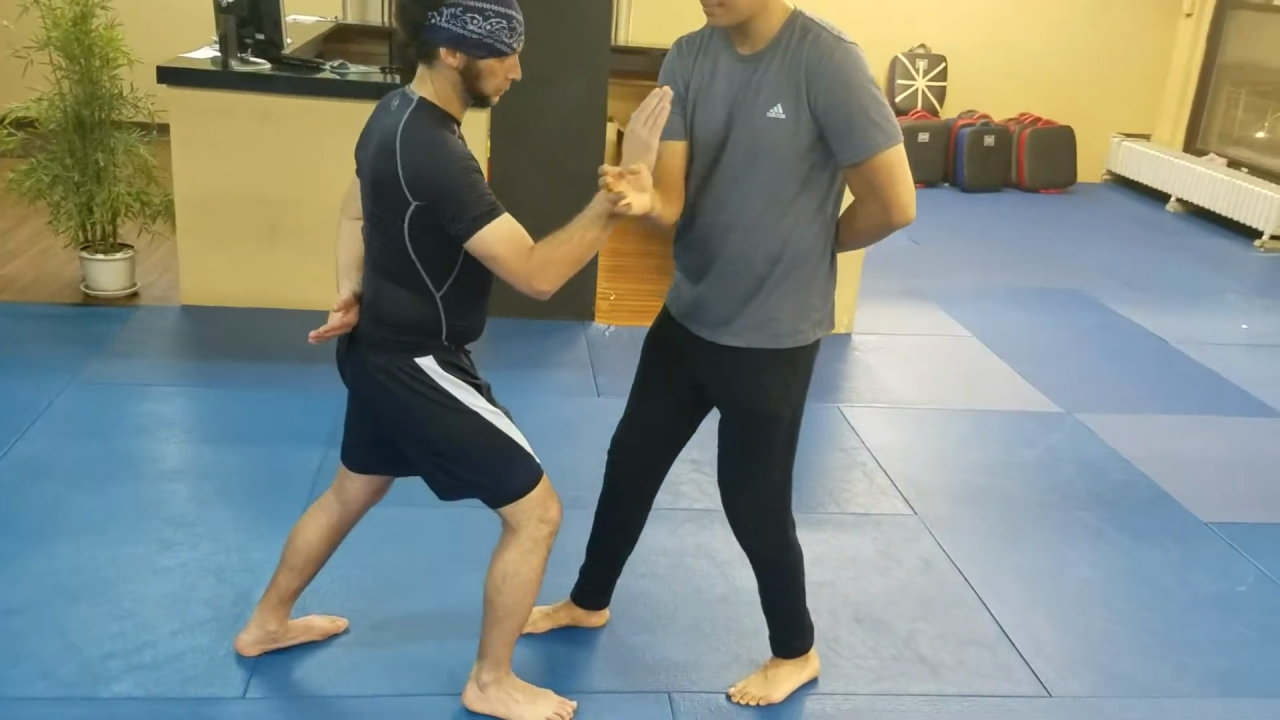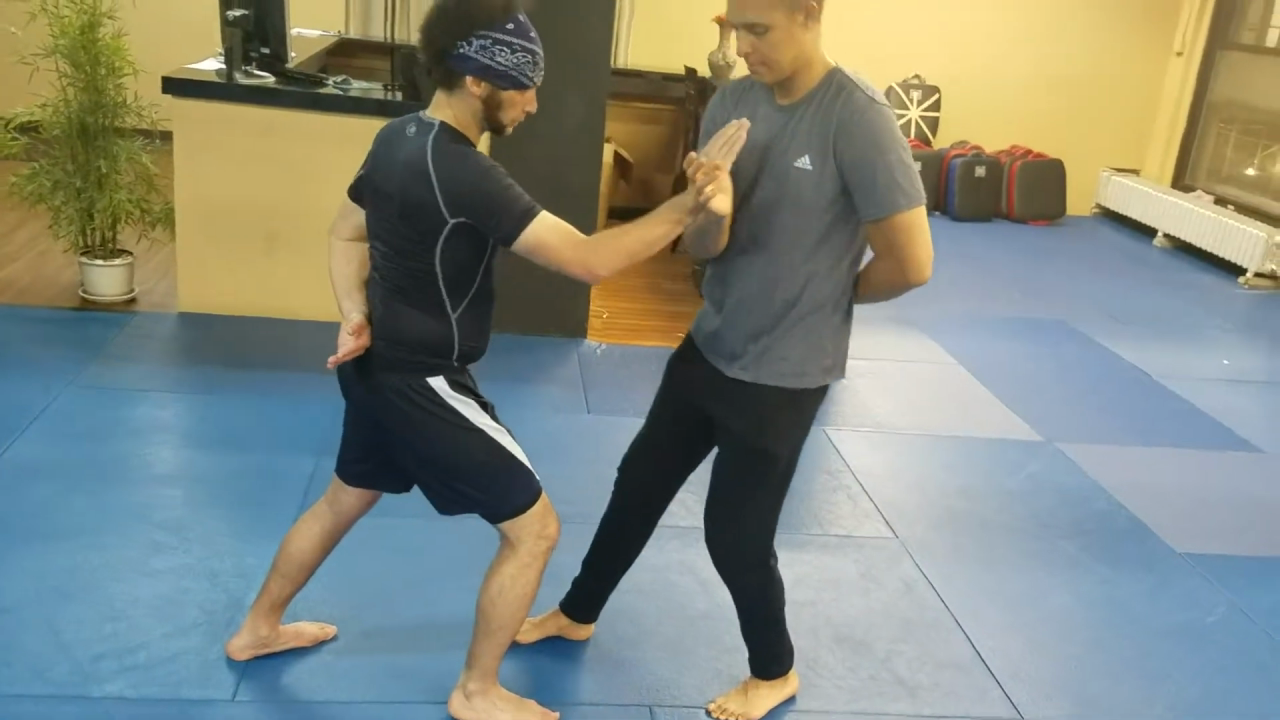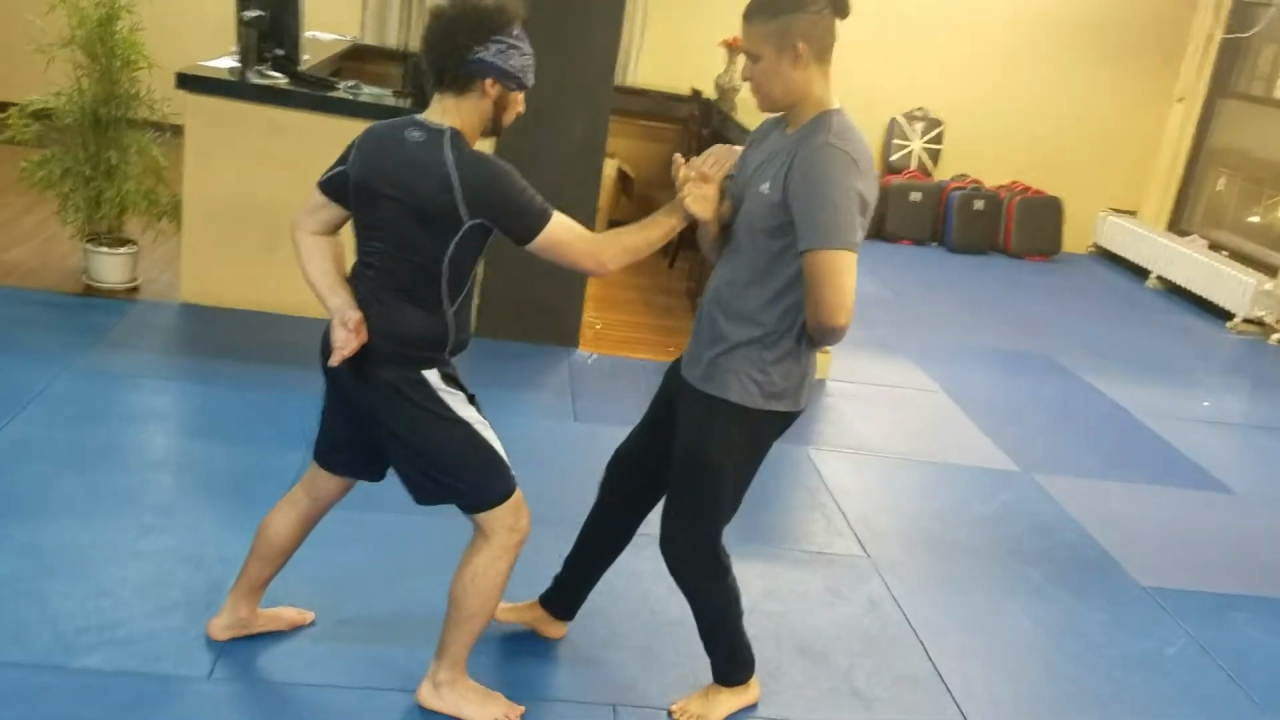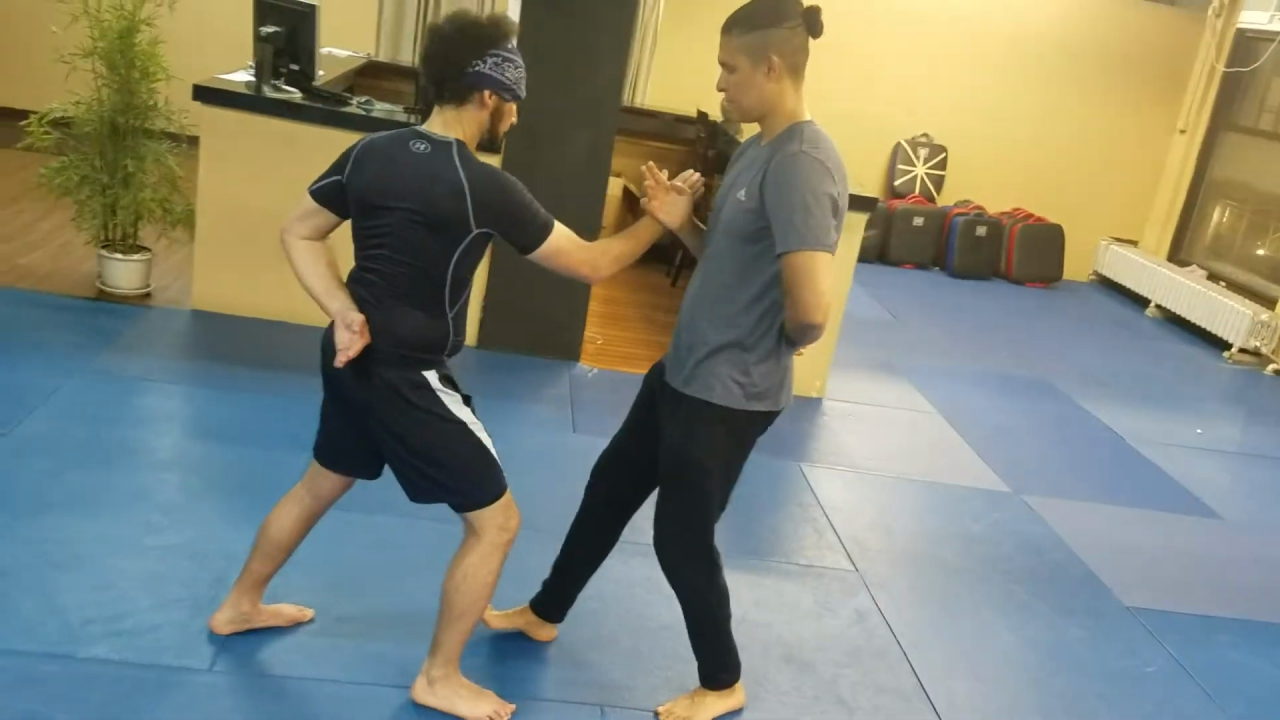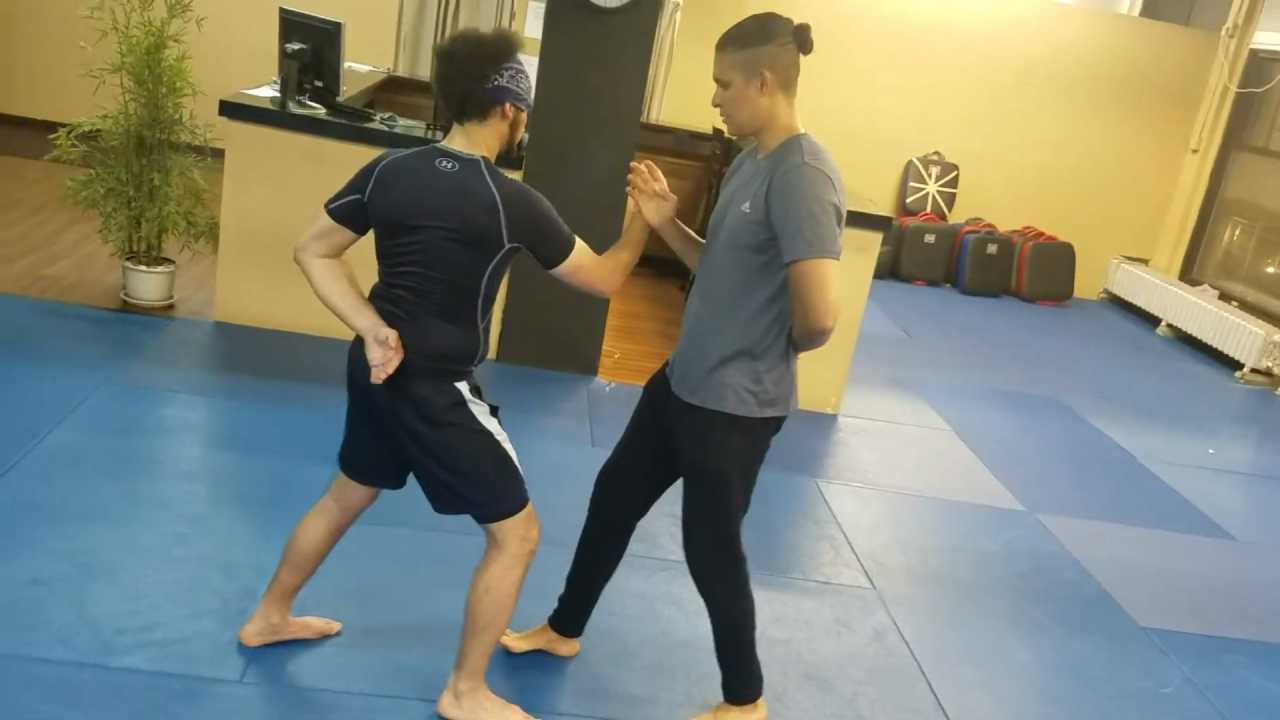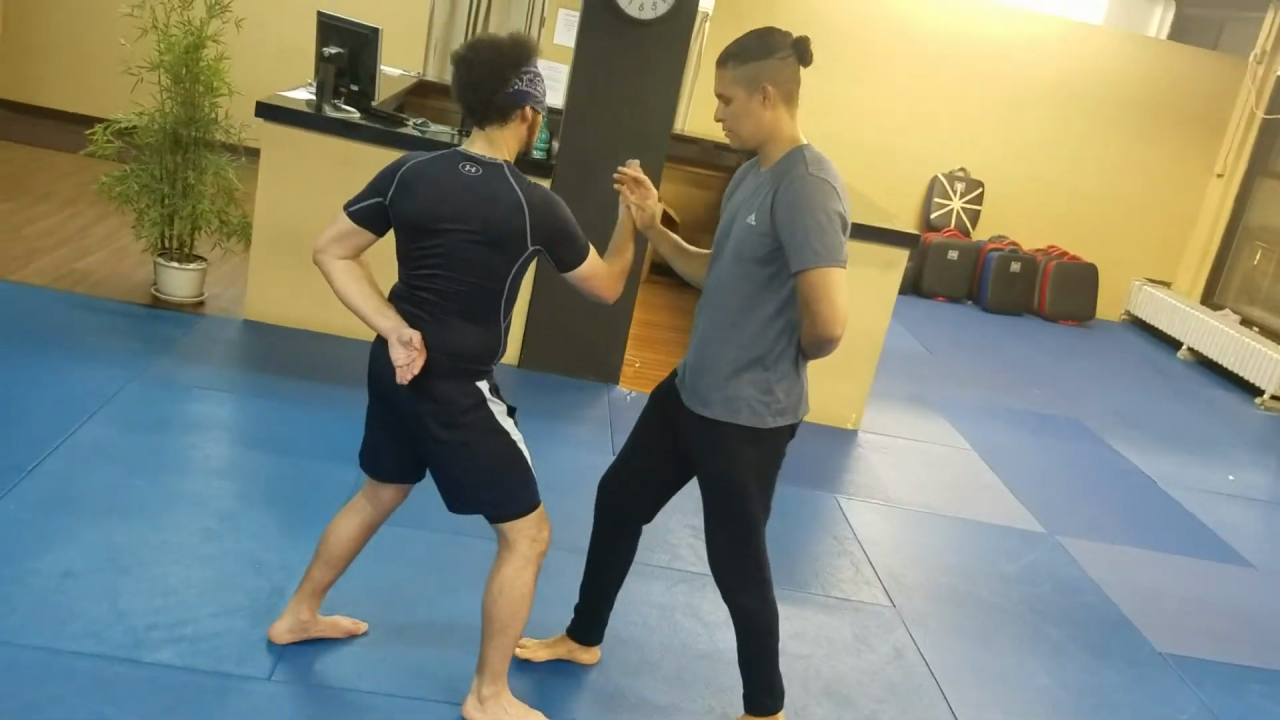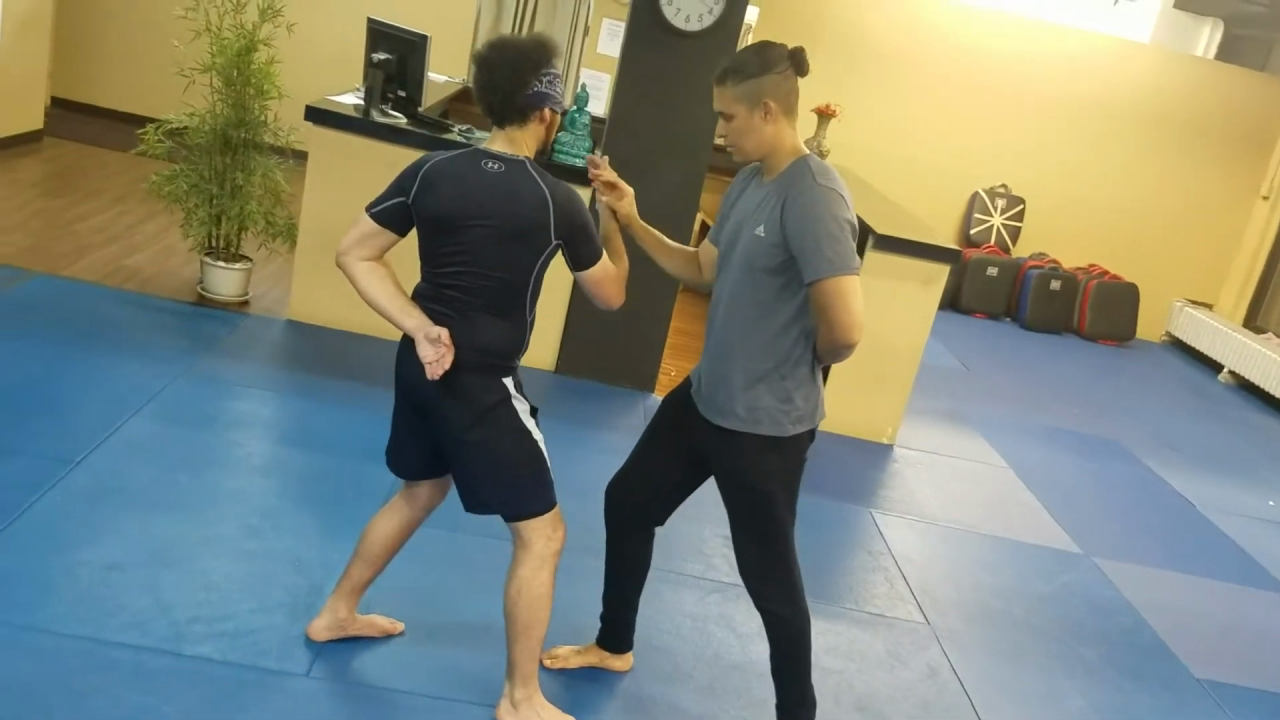
dt=0.5s
person 1, frame 1
left shoulder: (826, 61)
right shoulder: (688, 58)
left elbow: (893, 205)
right elbow: (672, 199)
left wrist: (805, 247)
right wrist: (645, 200)
left hip: (772, 334)
right hip: (688, 315)
left knee: (753, 502)
right knee: (630, 460)
left ankle: (795, 652)
right ankle: (588, 601)
person 1, frame 2
left shoulder: (858, 120)
right shoulder: (731, 103)
left elbow: (911, 264)
right elbow: (704, 247)
left wrist: (826, 293)
right wrist: (710, 214)
left hip: (782, 372)
right hip: (708, 347)
left knee: (735, 534)
right knee: (640, 481)
right ankle: (577, 613)
person 1, frame 3
left shoulder: (830, 156)
right shoulder: (770, 135)
left elbow: (832, 311)
left wrist: (802, 339)
right wrist: (702, 215)
left hip: (750, 388)
right hip: (703, 364)
left knee: (688, 536)
right knee: (624, 482)
right ankle: (554, 609)
person 1, frame 4
left shoulder: (802, 164)
right shoulder: (755, 148)
left elbow: (810, 309)
left wrist: (776, 343)
right wrist: (679, 222)
left hip: (729, 391)
right hip: (684, 369)
left knee: (681, 538)
right knee: (609, 486)
right ankle: (545, 612)
person 1, frame 5
left shoulder: (802, 175)
right shoulder: (748, 162)
left elbow: (819, 315)
left wrist: (772, 348)
right wrist: (667, 223)
left hip: (736, 403)
right hip: (684, 380)
left knee: (711, 549)
right knee: (614, 496)
right ankle: (563, 629)
person 1, frame 6
left shoulder: (807, 186)
right shoulder: (750, 173)
left elbow: (827, 323)
left wrist: (782, 357)
right wrist: (652, 227)
left hip: (749, 414)
right hip: (692, 389)
left knee: (737, 562)
right knee: (618, 498)
right ankle: (582, 638)
person 1, frame 7
left shoulder: (814, 196)
right shoulder: (747, 182)
left elbow: (844, 329)
right elbow: (702, 270)
left wrist: (795, 363)
right wrist: (631, 221)
left hip: (765, 422)
right hip: (705, 398)
left knee: (768, 572)
right knee: (627, 501)
right ankle: (614, 645)
person 2, frame 1
left shoulder: (395, 114)
right shoulder: (433, 154)
left elbow: (357, 213)
right elbow: (536, 274)
left wrist: (350, 296)
right wrist: (619, 188)
left hip: (376, 350)
right hip: (418, 365)
left knee: (353, 489)
right knee: (535, 512)
left ankle: (266, 623)
person 2, frame 2
left shoulder: (396, 139)
right shoulder: (464, 175)
left elbow: (347, 235)
right elbow: (590, 260)
left wrist: (355, 317)
right wrist: (691, 201)
left hip: (378, 367)
right hip: (424, 385)
left knee: (344, 499)
right knee: (534, 528)
left ankle: (257, 628)
person 2, frame 3
left shoulder: (375, 141)
right shoulder: (478, 179)
left elbow: (311, 229)
right elbow: (595, 256)
left wrist: (344, 311)
right wrist: (681, 209)
left hip: (356, 358)
right hip: (409, 376)
left knee: (320, 485)
right knee: (505, 521)
left ankle: (236, 610)
person 2, frame 4
left shoulder: (369, 152)
right shoulder: (484, 188)
left elbow: (299, 233)
right elbow: (589, 264)
left wrist: (344, 312)
right wrist: (659, 219)
left hip: (352, 358)
right hip: (408, 375)
left knee: (320, 483)
right knee: (496, 521)
left ankle: (239, 605)
person 2, frame 5
left shoulder: (387, 171)
right shoulder: (512, 203)
left elbow: (313, 252)
right elbow: (603, 279)
left wrist: (372, 329)
right wrist: (644, 219)
left hip: (377, 367)
right hip: (435, 388)
left knee: (347, 494)
right knee: (515, 533)
left ankle: (269, 617)
person 2, frame 6
left shoulder: (408, 172)
right shoulder: (534, 206)
left elbow: (332, 253)
right elbow: (607, 286)
left wrist: (394, 330)
right wrist: (630, 219)
left hip: (396, 366)
right hip: (457, 386)
left knee: (378, 494)
right knee: (526, 534)
left ankle: (298, 615)
person 2, frame 7
left shoulder: (429, 172)
right shoulder: (557, 201)
left elbow: (355, 255)
right elbow: (610, 295)
left wrist: (421, 327)
right wrist: (610, 217)
left hip: (422, 362)
right hip: (482, 382)
left knee: (420, 493)
right knee: (541, 534)
left ankle: (336, 612)
